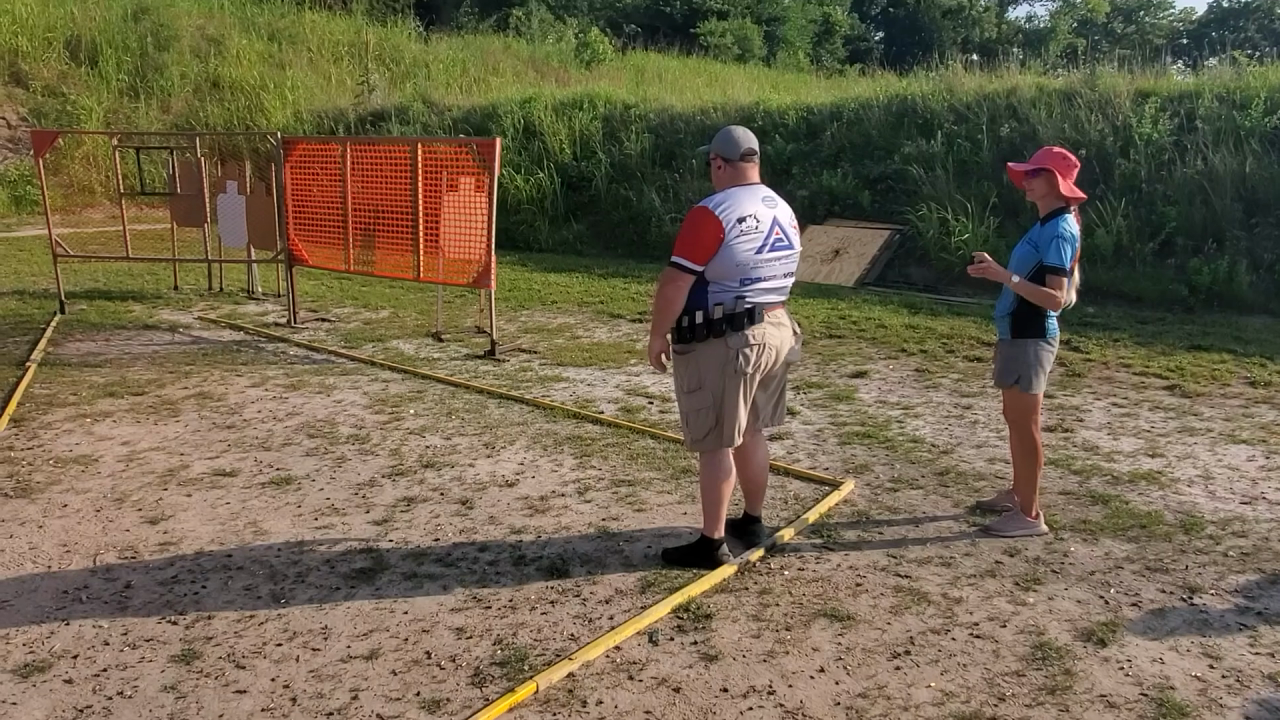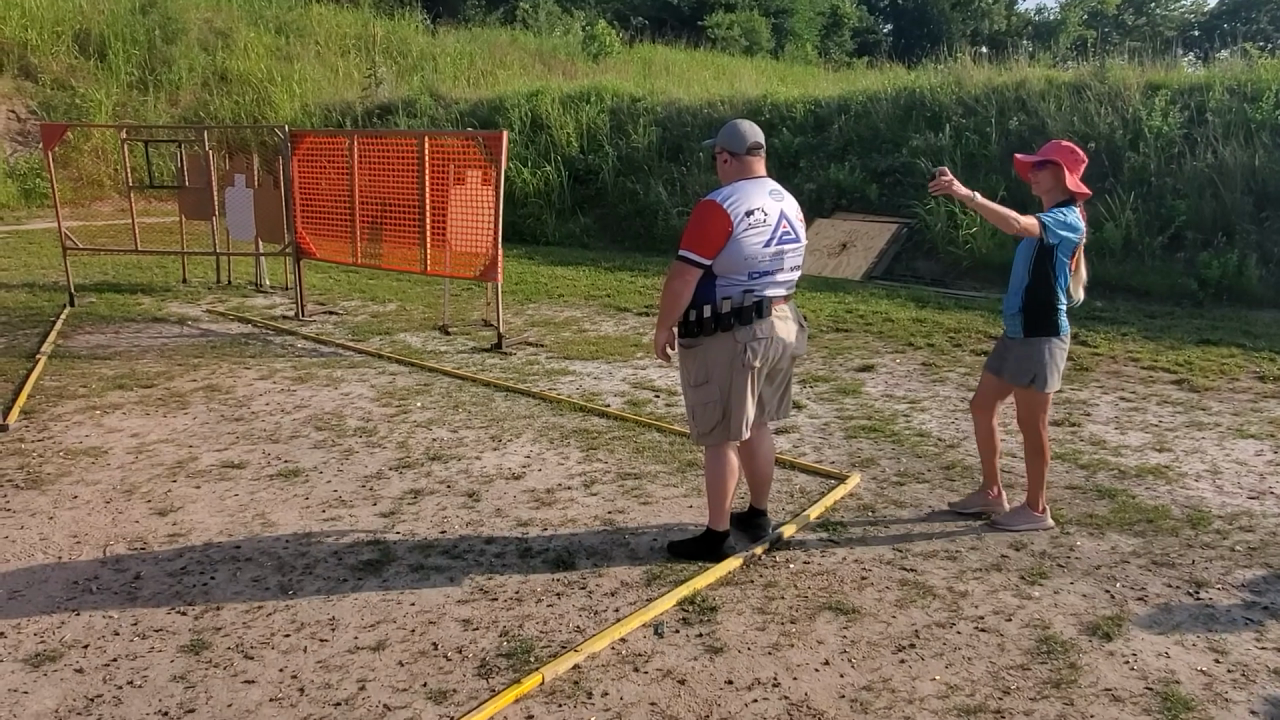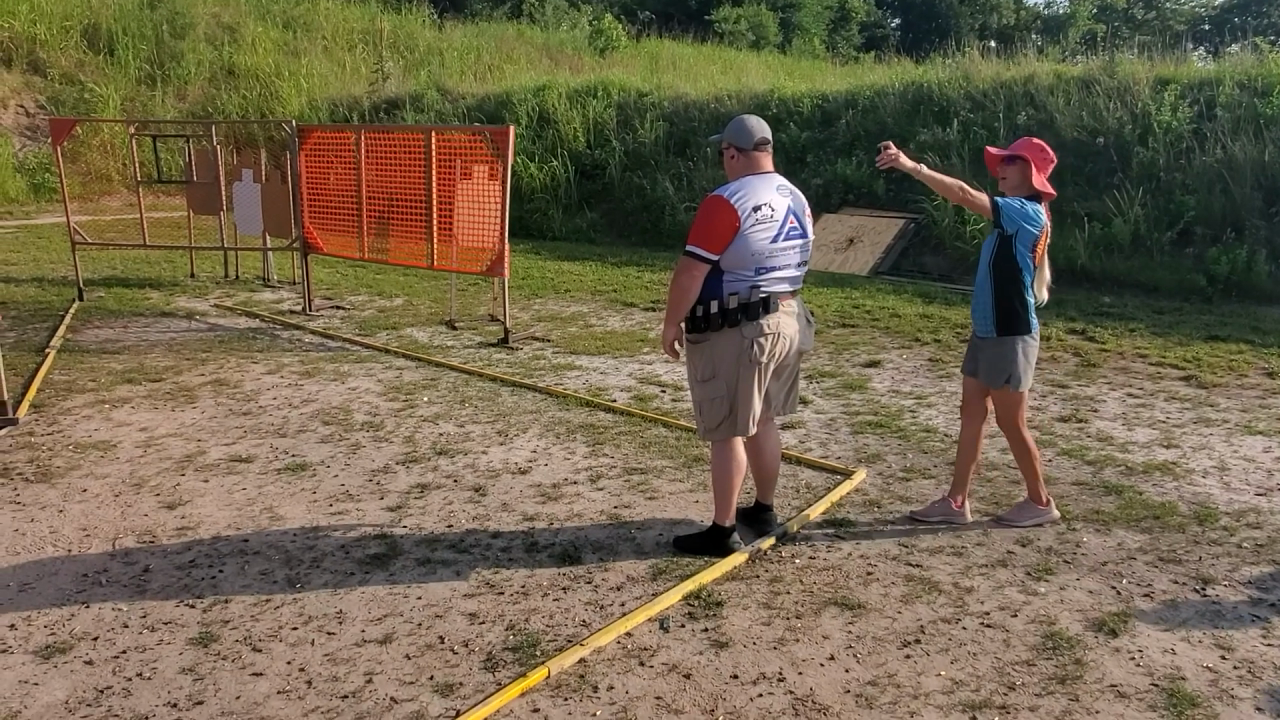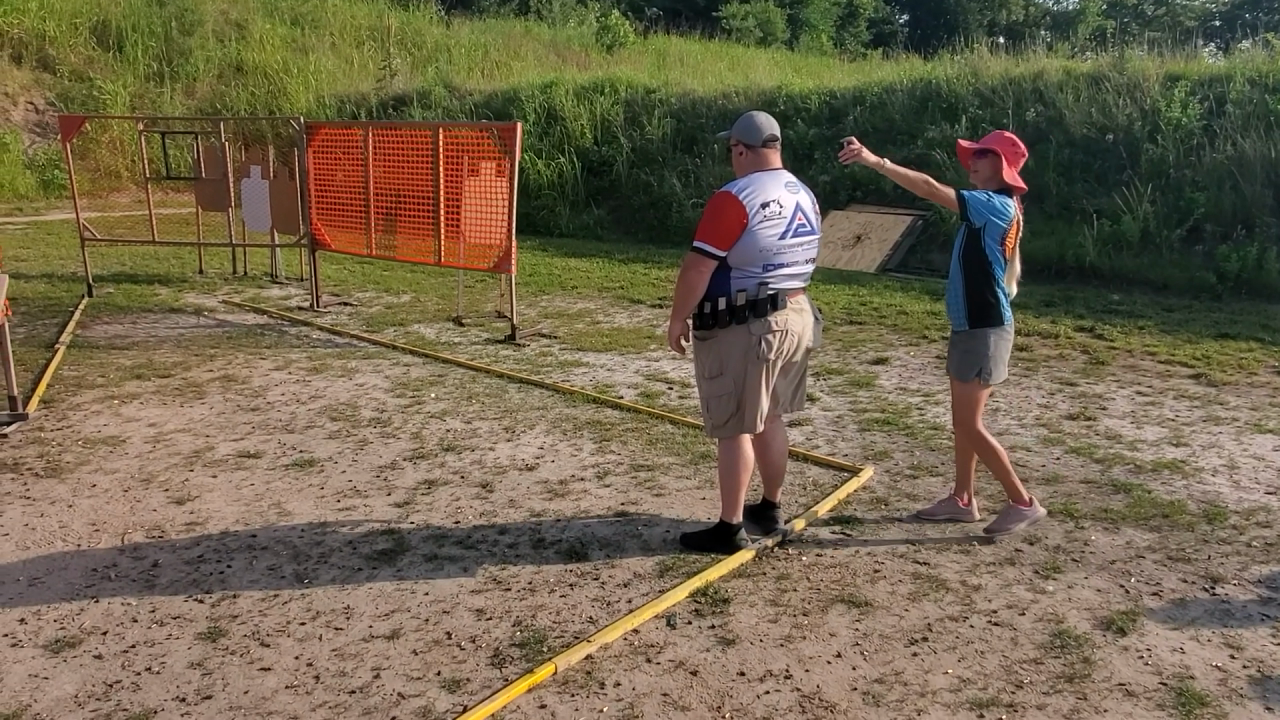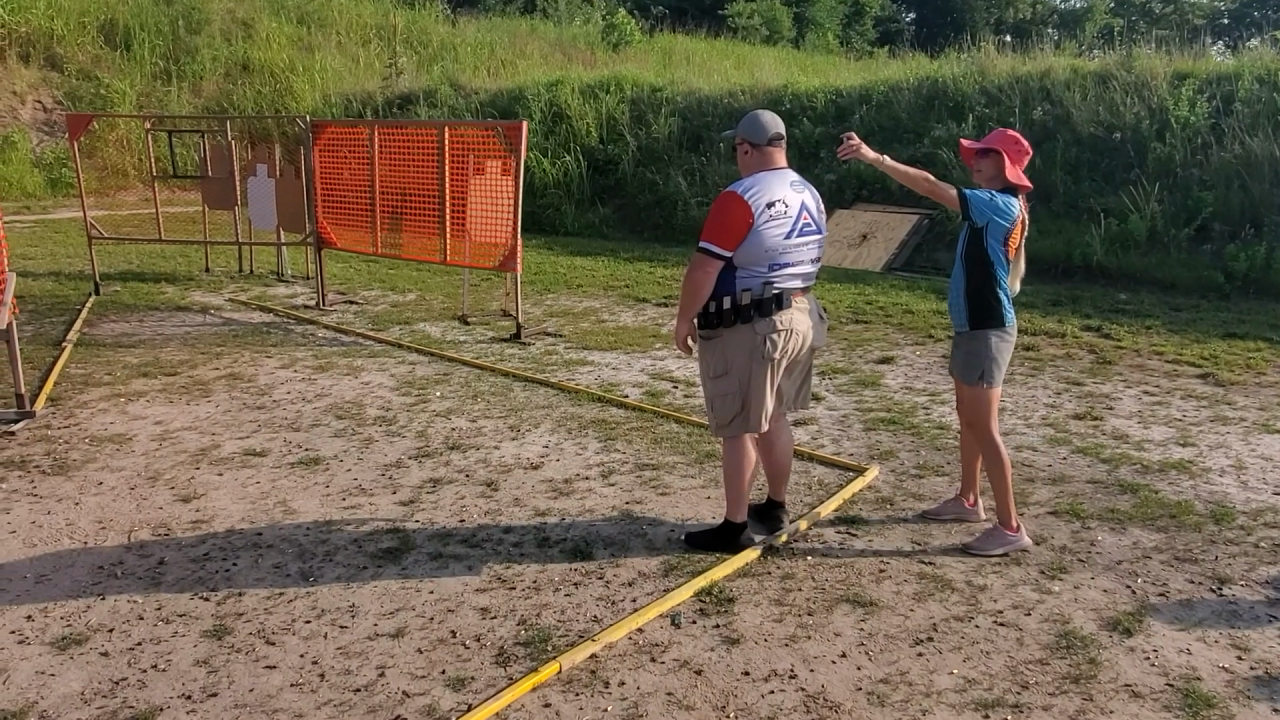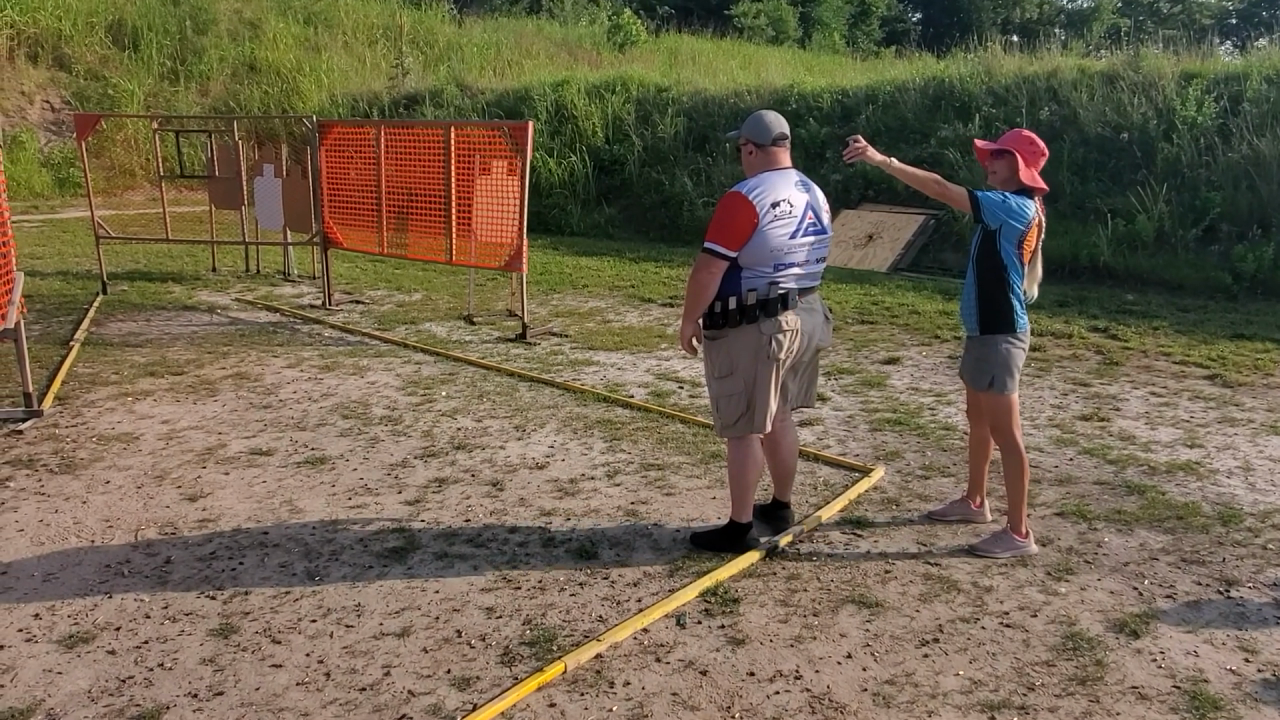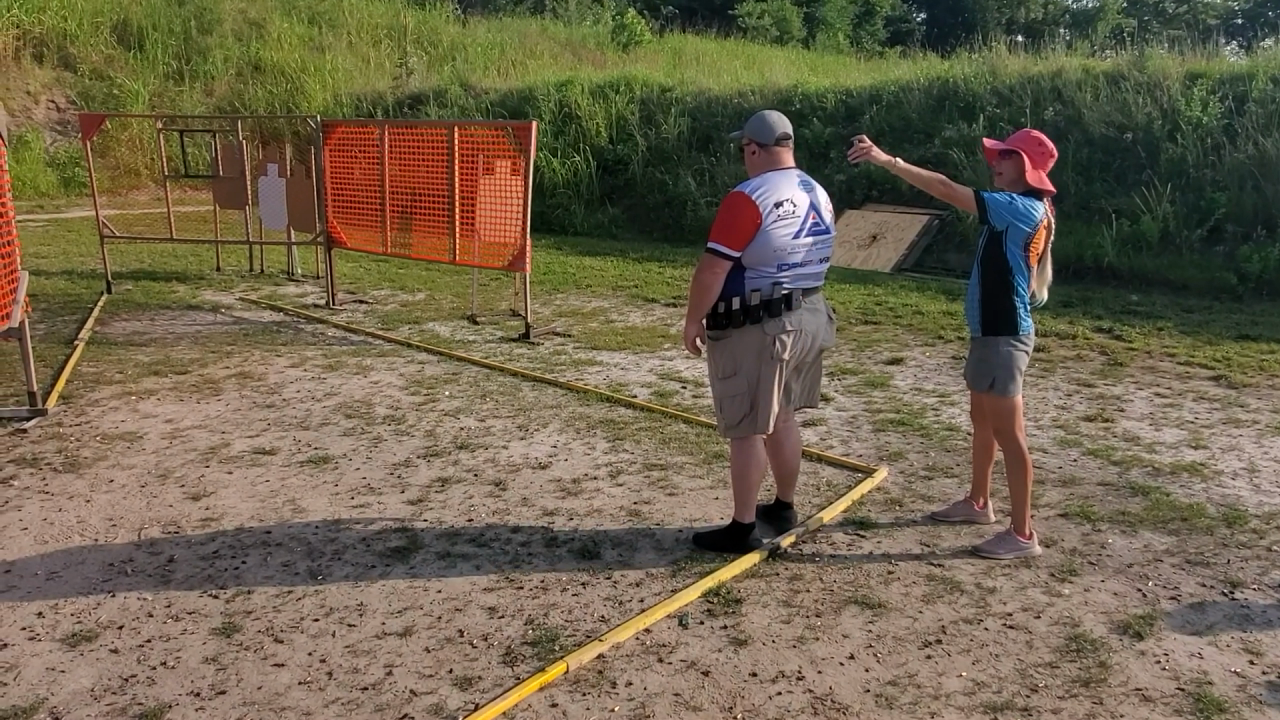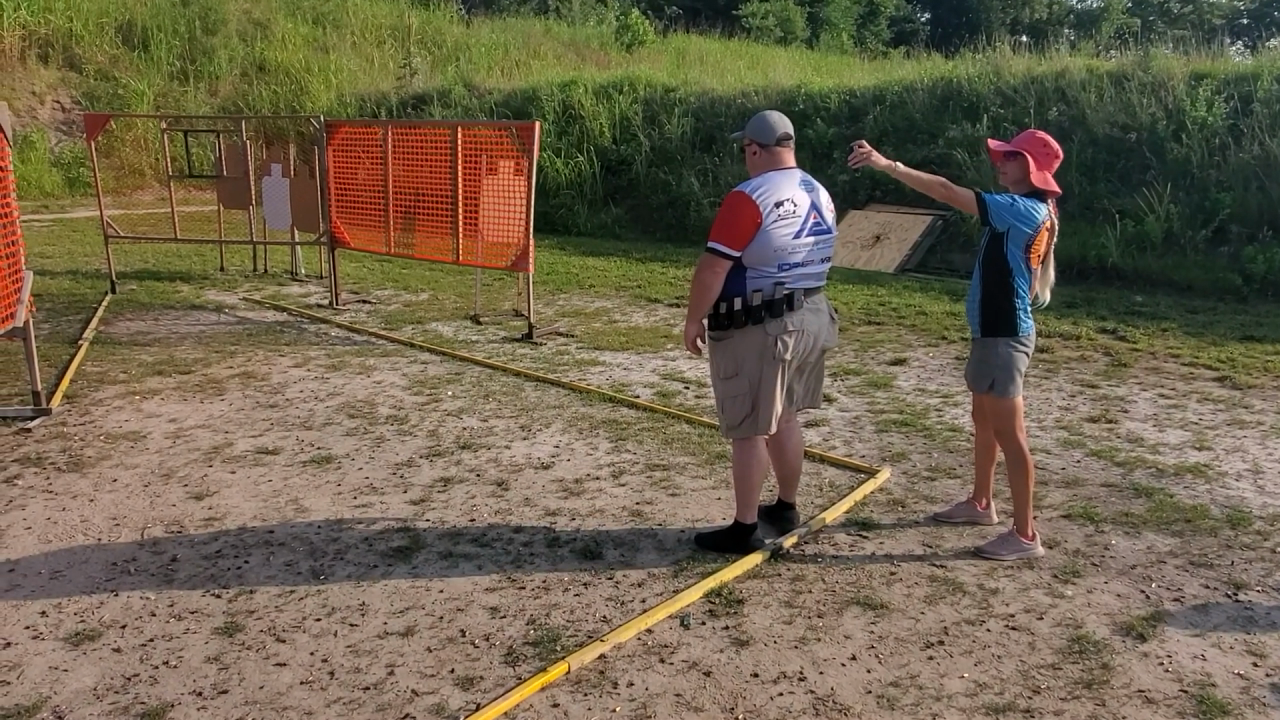
dt=0.5s
person 1, frame 1
left shoulder: (712, 212)
right shoulder: (784, 212)
left elbow: (675, 282)
left wrist: (658, 335)
left hip: (722, 341)
right hip: (775, 331)
left knee: (716, 443)
right knee: (750, 432)
left ankle: (712, 542)
right ankle: (752, 521)
person 1, frame 2
left shoulder: (719, 206)
right shoulder: (790, 205)
left elbow: (683, 276)
left wrist: (664, 327)
left hip: (728, 336)
right hip: (780, 326)
left knee: (721, 437)
right knee: (756, 425)
left ankle: (716, 537)
right ankle: (758, 515)
person 1, frame 3
left shoulder: (726, 201)
right shoulder: (797, 200)
left elbow: (691, 271)
left wrist: (672, 323)
left hip: (735, 331)
right hip: (787, 321)
left knee: (727, 431)
right knee: (762, 421)
left ankle: (723, 531)
right ankle: (763, 510)
person 1, frame 4
left shoulder: (734, 198)
right shoulder: (805, 196)
left elbow: (698, 267)
left wrist: (679, 318)
left hip: (743, 327)
right hip: (797, 316)
left knee: (735, 428)
right knee: (770, 418)
left ankle: (730, 527)
right ankle: (770, 508)
person 1, frame 5
left shoulder: (740, 198)
right shoulder: (810, 195)
left elbow: (704, 267)
left wrist: (684, 319)
left hip: (747, 327)
right hip: (800, 317)
left knee: (739, 428)
right knee: (774, 417)
left ankle: (734, 527)
right ankle: (775, 507)
person 1, frame 6
left shoulder: (745, 198)
right shoulder: (815, 195)
left elbow: (709, 268)
left wrist: (690, 320)
left hip: (752, 327)
right hip: (806, 317)
left knee: (744, 429)
right knee: (779, 418)
left ankle: (740, 528)
right ankle: (781, 507)
person 1, frame 7
left shoulder: (748, 198)
right shoulder: (818, 195)
left elbow: (713, 269)
left wrist: (694, 320)
left hip: (756, 327)
right hip: (809, 317)
left knee: (747, 429)
right knee: (781, 417)
left ankle: (742, 528)
right ankle: (783, 507)
person 1, frame 8
left shoulder: (749, 197)
right shoulder: (819, 194)
left elbow: (713, 268)
left wrist: (694, 320)
left hip: (757, 328)
right hip: (812, 317)
left knee: (749, 430)
right knee: (783, 418)
left ankle: (744, 529)
right ankle: (786, 507)
person 2, frame 1
left shoulder: (1061, 230)
right shoulder: (1044, 225)
left elbow: (1054, 297)
left wrist: (1003, 276)
right wrist: (996, 270)
left hip: (1032, 339)
right hip: (1017, 335)
left knee: (1025, 426)
right knee: (1015, 420)
left ankle: (1030, 514)
right ankle: (1018, 492)
person 2, frame 2
left shoulder: (1066, 219)
right shoulder: (1048, 219)
left elbow: (1016, 224)
left wrist: (967, 195)
left hip: (1041, 338)
right hip: (1017, 333)
left knee: (1031, 424)
right knee: (982, 407)
left ankle: (1036, 509)
right ankle: (992, 491)
person 2, frame 3
left shoulder: (1028, 213)
right shoulder: (1014, 216)
left elbow: (964, 195)
left wrist: (911, 165)
left hip: (1010, 337)
right hip: (987, 333)
left knee: (1010, 423)
right knee: (972, 415)
left ankle: (1040, 502)
right ankle: (956, 501)
person 2, frame 4
left shoulder: (997, 205)
right shoulder: (990, 207)
left elbow: (931, 189)
left wrist: (876, 161)
left hip: (985, 329)
right hip: (968, 326)
left knee: (969, 424)
right knee: (962, 418)
left ankle: (1022, 501)
right ankle: (962, 499)
person 2, frame 5
left shoulder: (1001, 204)
right shoulder: (993, 206)
left elbow: (931, 187)
left wrist: (874, 158)
left hip: (988, 330)
right hip: (972, 326)
left knee: (984, 428)
right knee: (968, 418)
left ankle: (1010, 527)
right ankle: (968, 500)
person 2, frame 6
left shoulder: (1016, 207)
right shoulder: (1010, 207)
left elbow: (942, 190)
left wrist: (882, 160)
left hip: (1000, 335)
right hip: (984, 330)
left knee: (1005, 433)
right knee: (978, 419)
left ankle: (1019, 532)
right ankle: (974, 501)
person 2, frame 7
left shoulder: (1022, 209)
right shoulder: (1020, 209)
left elbow: (946, 190)
left wrist: (887, 160)
left hip: (1004, 335)
right hip: (991, 330)
left knee: (1008, 433)
right knee: (982, 420)
left ankle: (1023, 533)
right ankle: (978, 502)
person 2, frame 8
left shoulder: (1024, 210)
right shoulder: (1026, 210)
left elbow: (948, 193)
left wrist: (887, 165)
left hip: (1004, 336)
right hip: (993, 331)
left knee: (1008, 433)
right knee: (984, 420)
left ankle: (1025, 534)
right ankle: (980, 503)
